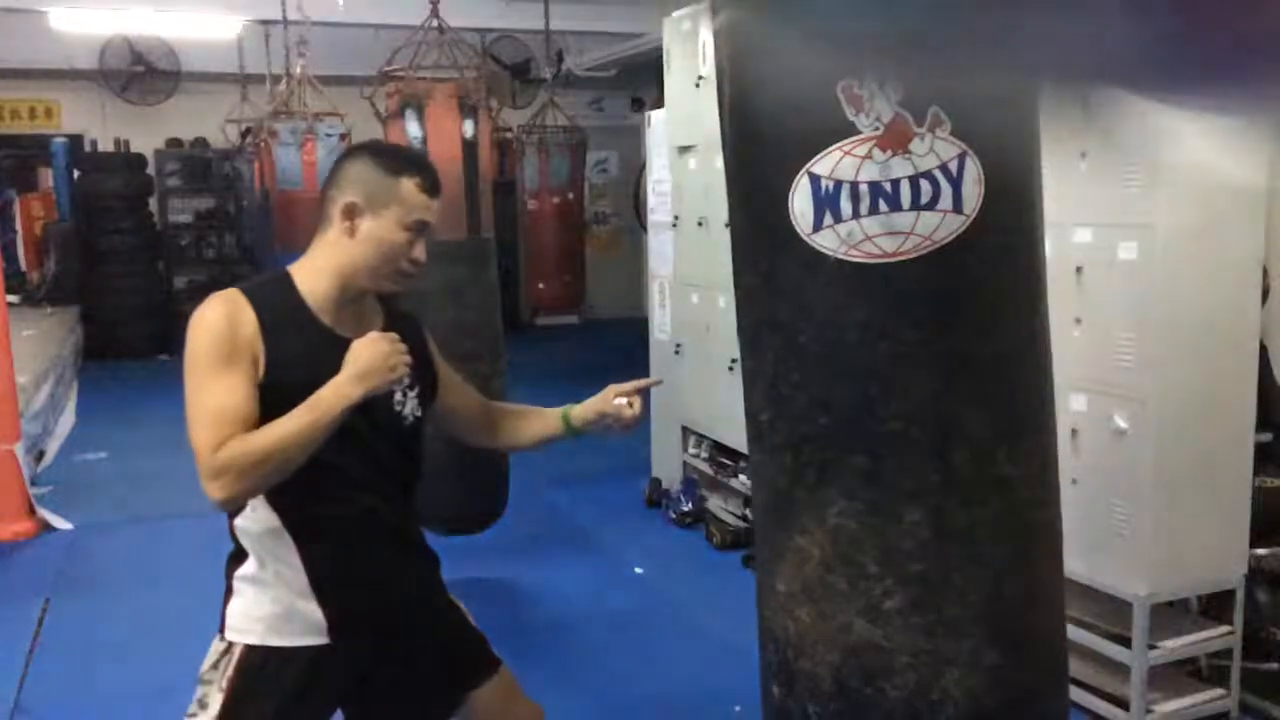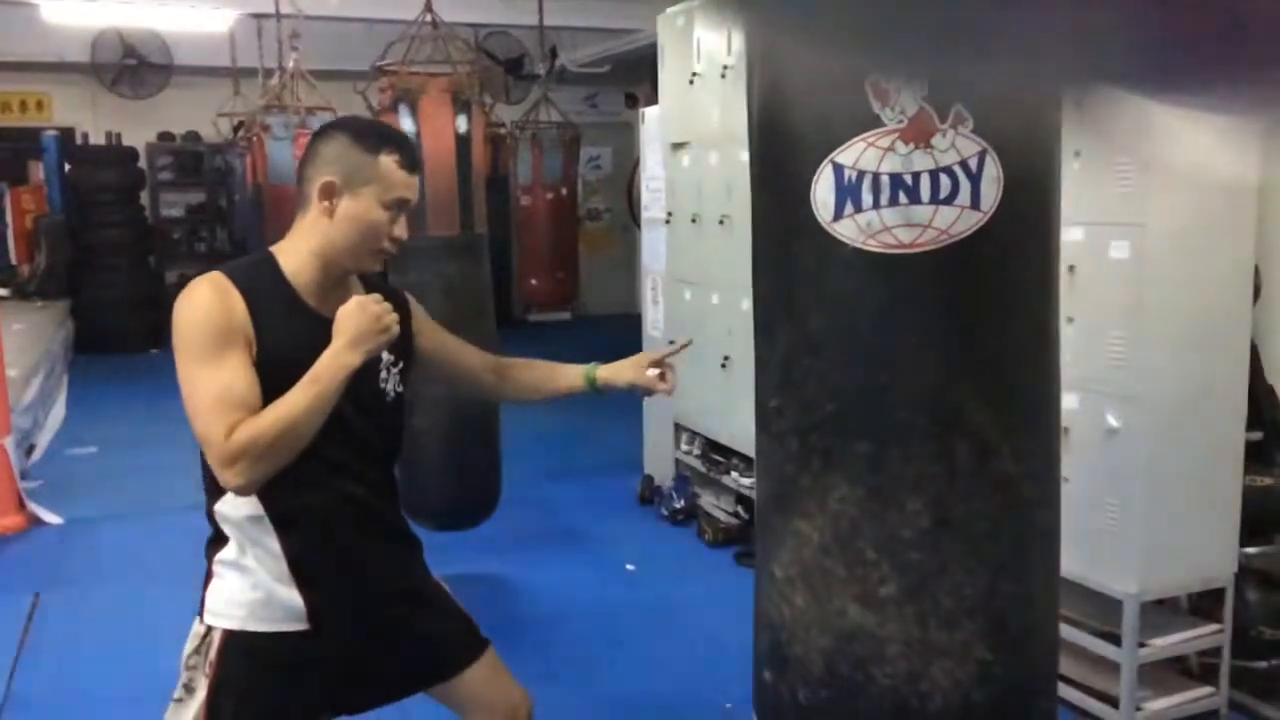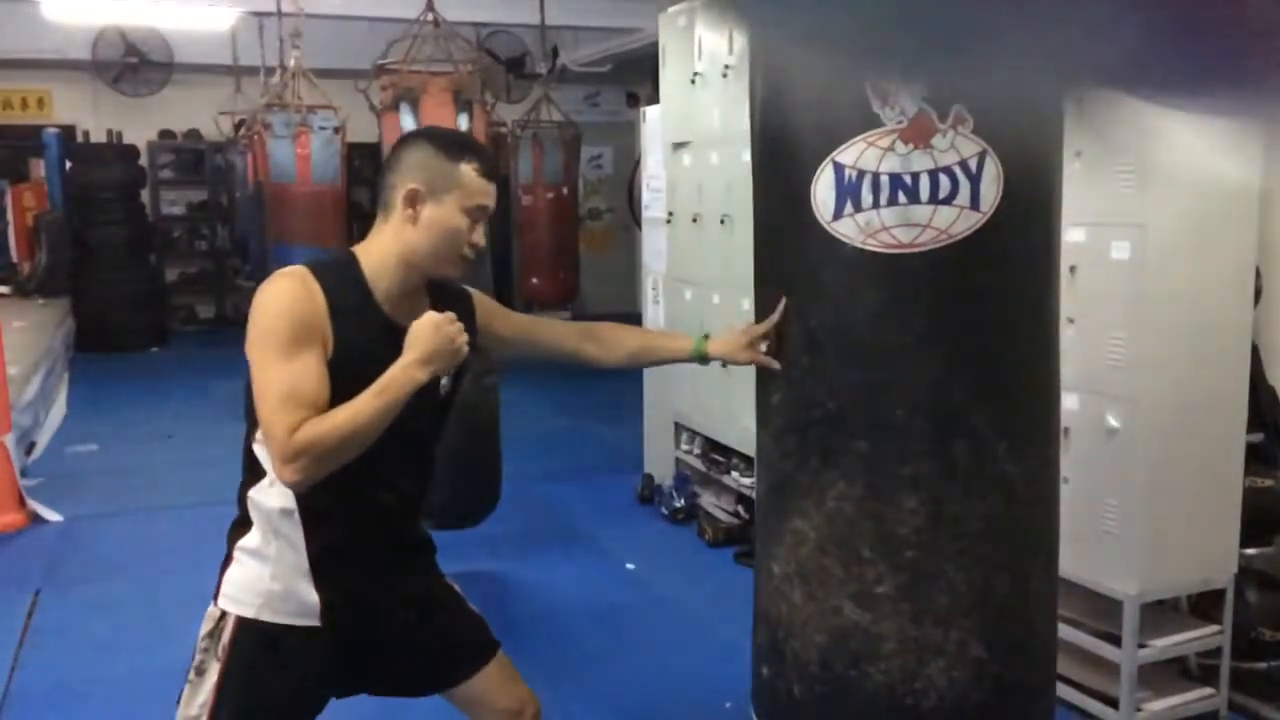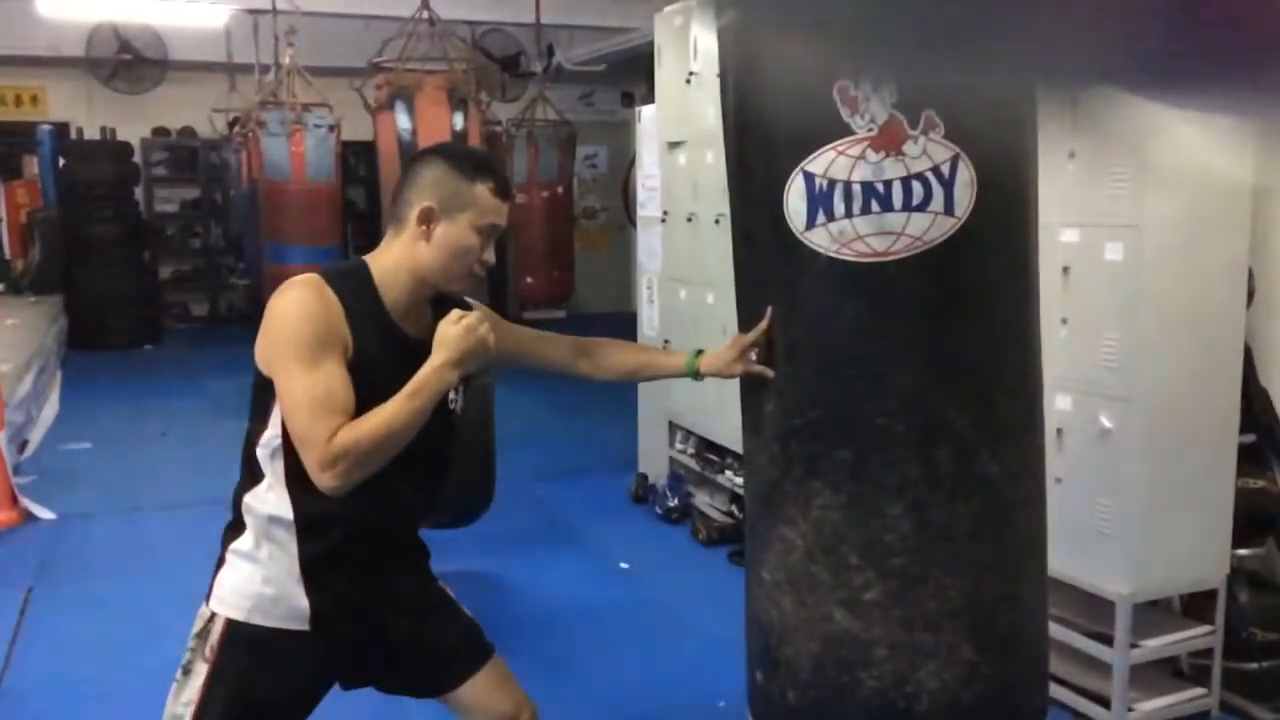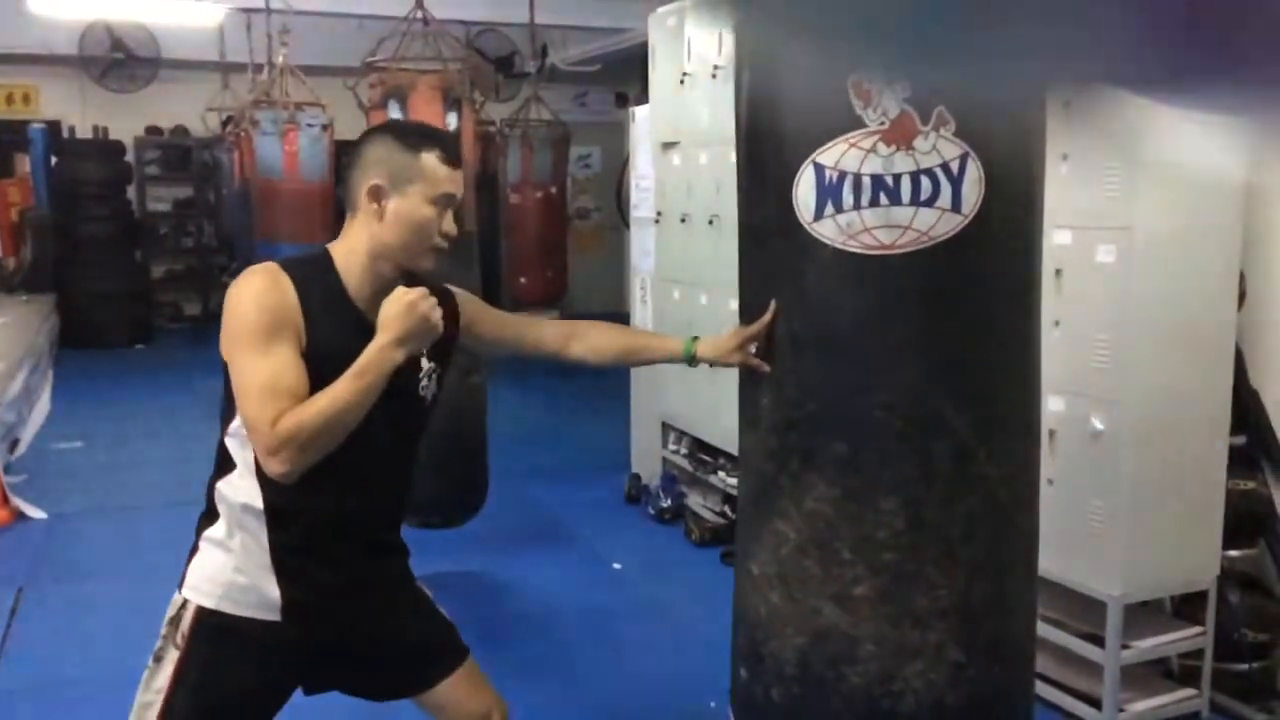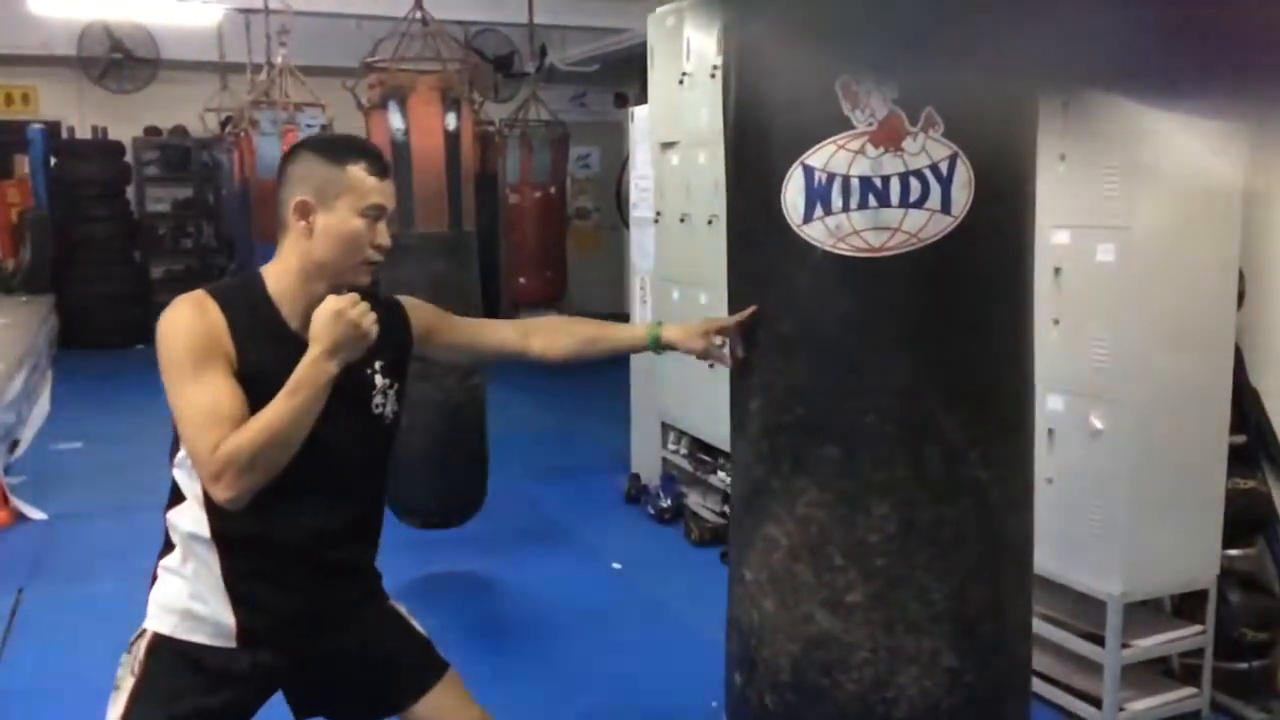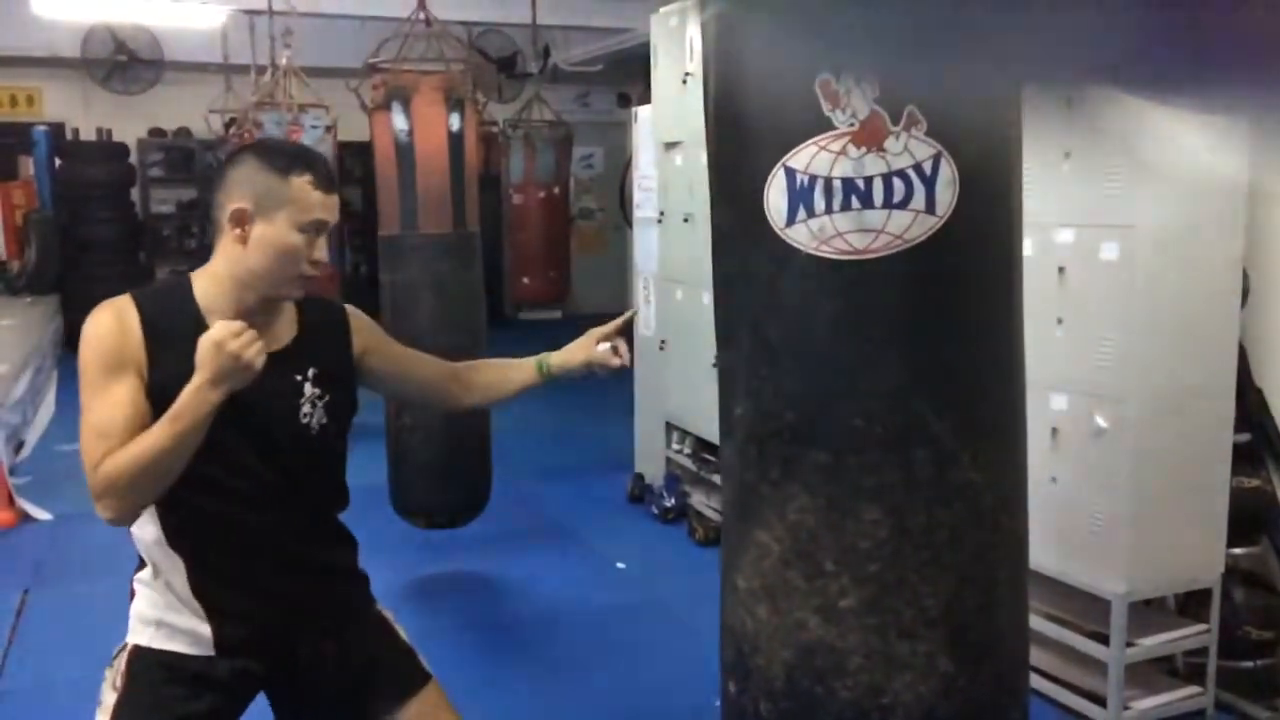
dt=0.7s
person 1, frame 1
left shoulder: (404, 335)
right shoulder: (234, 318)
left elbow: (487, 424)
right elbow: (223, 479)
left wrist: (580, 415)
right wrist: (348, 387)
left hip: (403, 596)
right hip: (285, 620)
person 1, frame 2
left shoulder: (390, 307)
right shoulder: (218, 302)
left elbow: (494, 375)
right elbow: (238, 465)
left wrist: (605, 374)
right wrist: (345, 354)
left hip: (386, 574)
right hip: (268, 604)
person 1, frame 3
left shoulder: (457, 309)
right shoulder: (297, 296)
left elbow: (587, 341)
right elbow: (296, 460)
left wrist: (710, 347)
right wrist: (414, 366)
left hip: (397, 570)
right hip: (283, 596)
person 1, frame 4
left shoulder: (453, 316)
right shoulder: (310, 306)
left elbow: (580, 354)
right elbow: (333, 467)
left wrist: (700, 362)
right wrist: (445, 367)
left hip: (392, 574)
right hip: (278, 594)
person 1, frame 5
left shoulder: (440, 307)
right shoulder: (268, 293)
left elbow: (572, 339)
right elbow: (282, 452)
left wrist: (697, 349)
right wrist: (390, 346)
left hip: (370, 574)
right hip: (249, 589)
person 1, frame 6
left shoulder: (394, 321)
right shoulder: (201, 320)
left elbow: (532, 336)
right elbow: (230, 479)
left wrist: (664, 334)
right wrist: (325, 358)
left hip: (343, 601)
right hip: (212, 618)
person 1, frame 7
left shoulder: (339, 330)
right shoulder: (125, 327)
left elbow: (456, 383)
right elbow: (114, 498)
left wrist: (561, 361)
right wrist: (208, 387)
left hip: (326, 606)
right hip: (189, 625)
